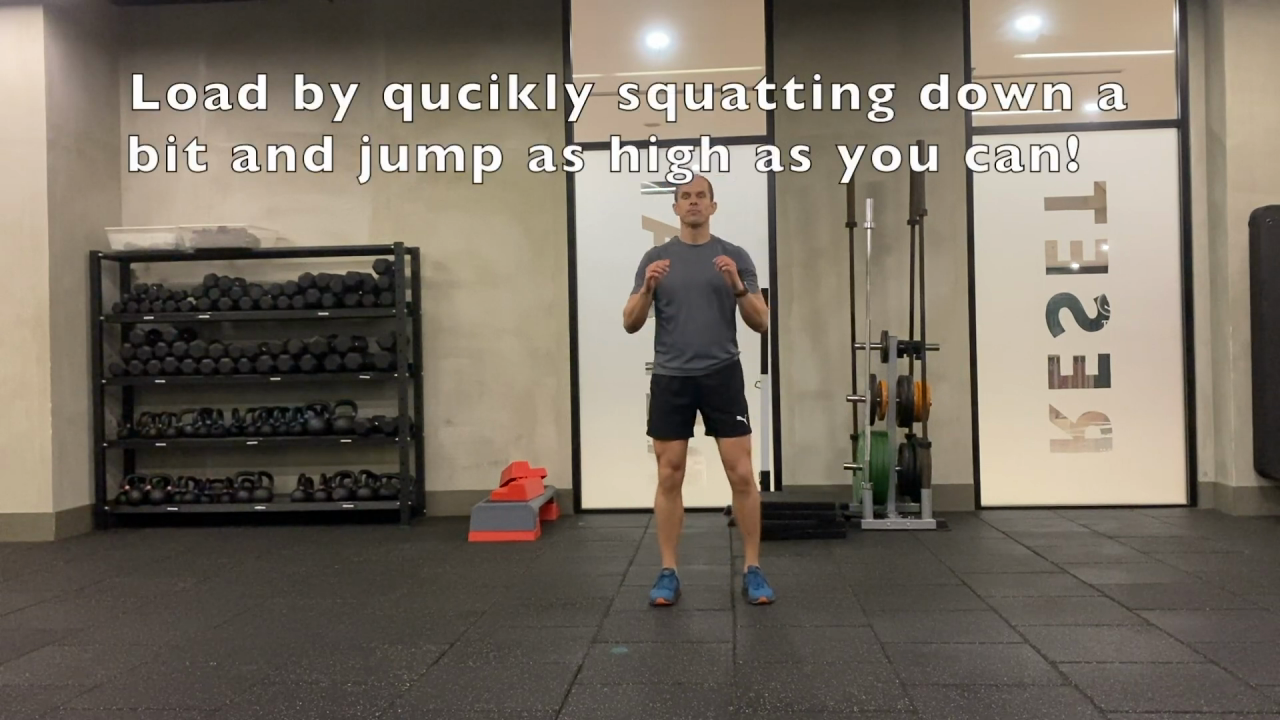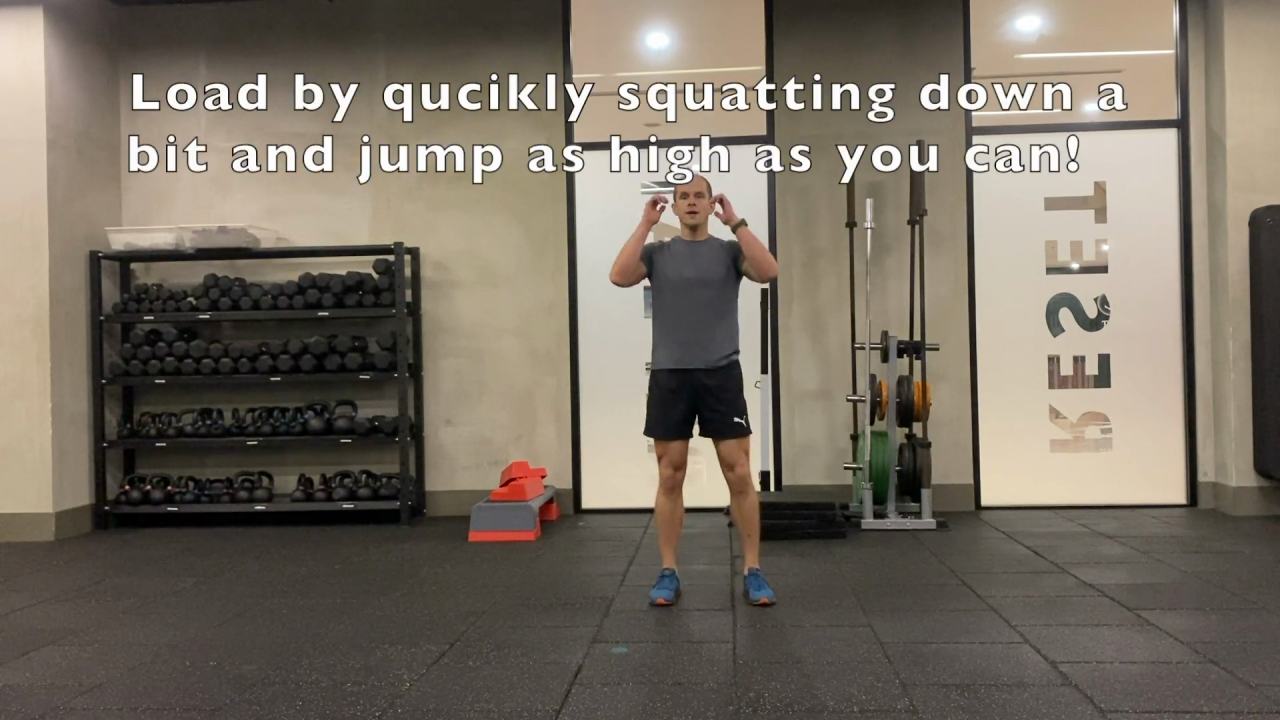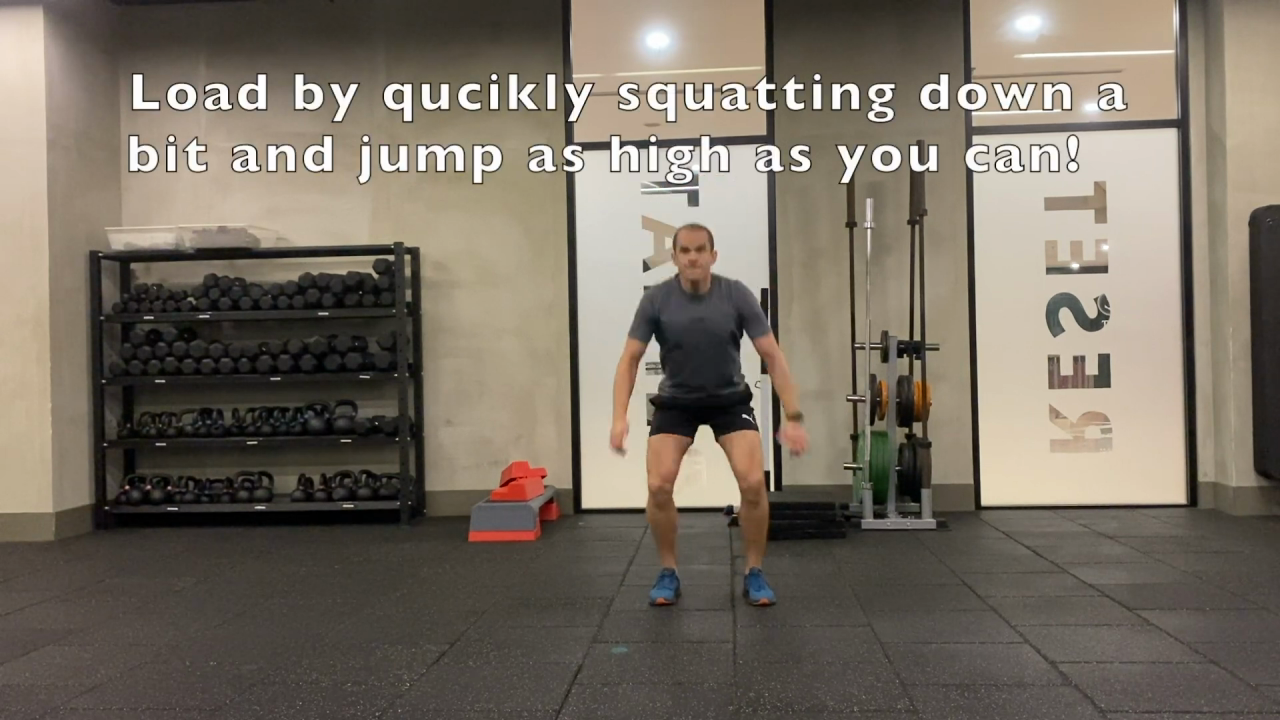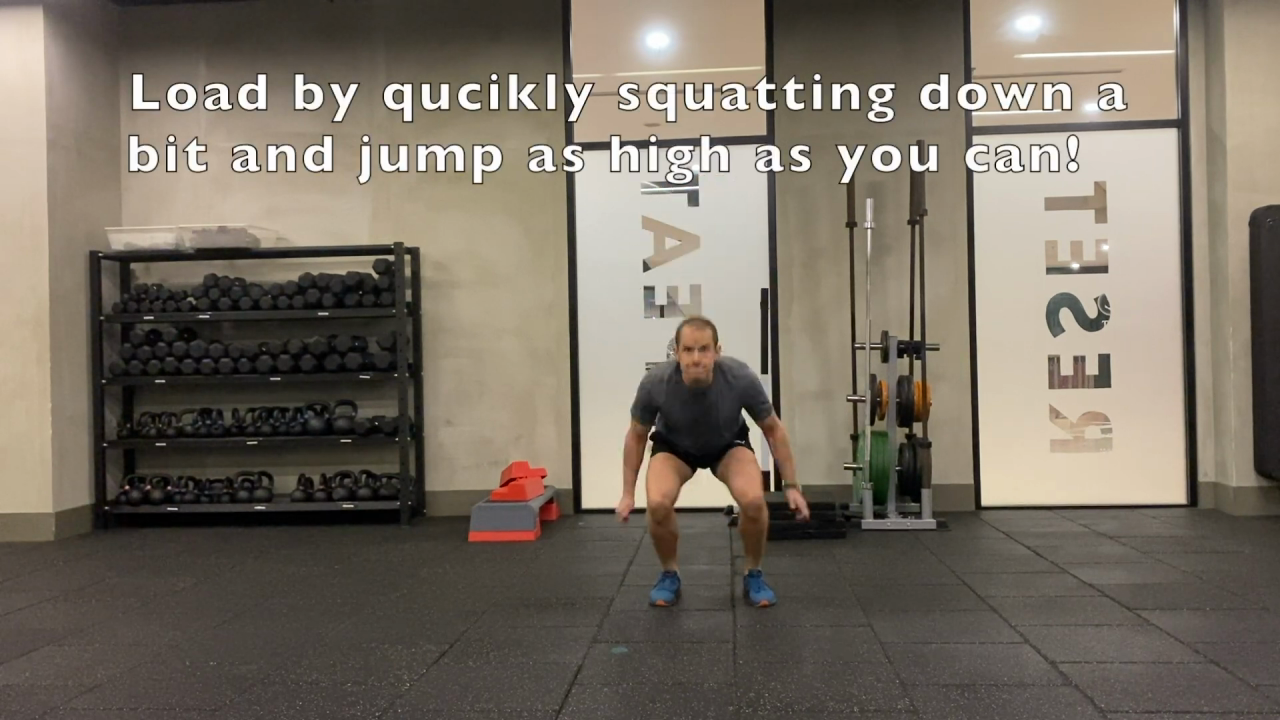
dt=0.4s
person 1, frame 1
left shoulder: (735, 256)
right shoulder: (655, 258)
left elbow: (761, 322)
right elbow: (630, 324)
left wrist: (737, 285)
right wrist: (647, 288)
left hip: (723, 375)
right hip: (671, 378)
left knee: (741, 475)
right knee: (669, 478)
left ankle: (752, 569)
right ankle: (668, 572)
person 1, frame 2
left shoulder: (730, 250)
right shoulder: (657, 252)
left elbow: (767, 271)
right elbow: (619, 276)
left wrist: (736, 221)
right wrist: (645, 223)
left hip: (721, 374)
right hip: (669, 375)
left knee: (739, 476)
right knee: (670, 478)
left ankle: (753, 571)
right ankle: (668, 572)
person 1, frame 3
left shoulder: (736, 295)
right shoulder: (656, 298)
left elbow: (773, 355)
right elbow: (629, 360)
left wrist: (792, 416)
right wrist: (620, 415)
left hip: (729, 400)
right hip: (675, 404)
left knee: (754, 484)
right knee: (658, 487)
left ankle: (754, 572)
right ankle: (668, 574)
person 1, frame 4
left shoulder: (740, 378)
right shoulder: (657, 383)
left elbow: (773, 429)
right elbow: (636, 435)
left wrist: (792, 487)
right wrist: (628, 492)
left hip: (727, 443)
right hip: (677, 447)
left knee: (753, 499)
right knee: (657, 502)
left ankle: (753, 574)
right ankle: (669, 573)
